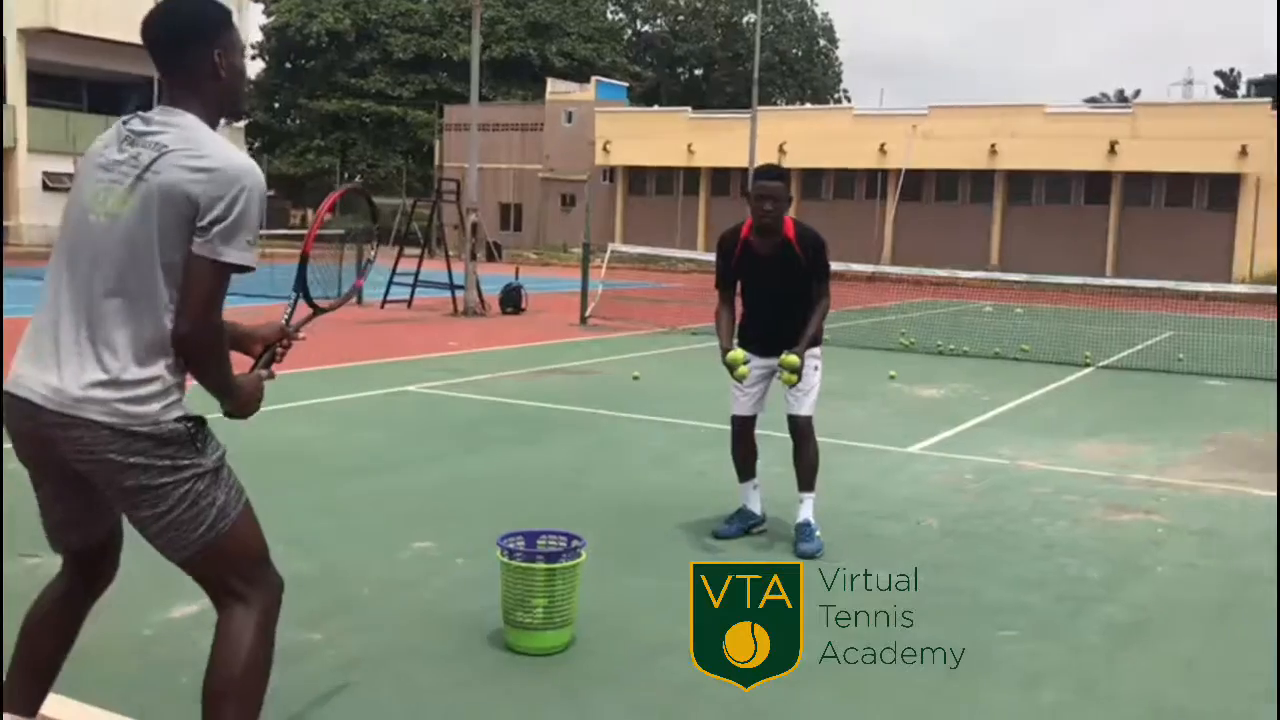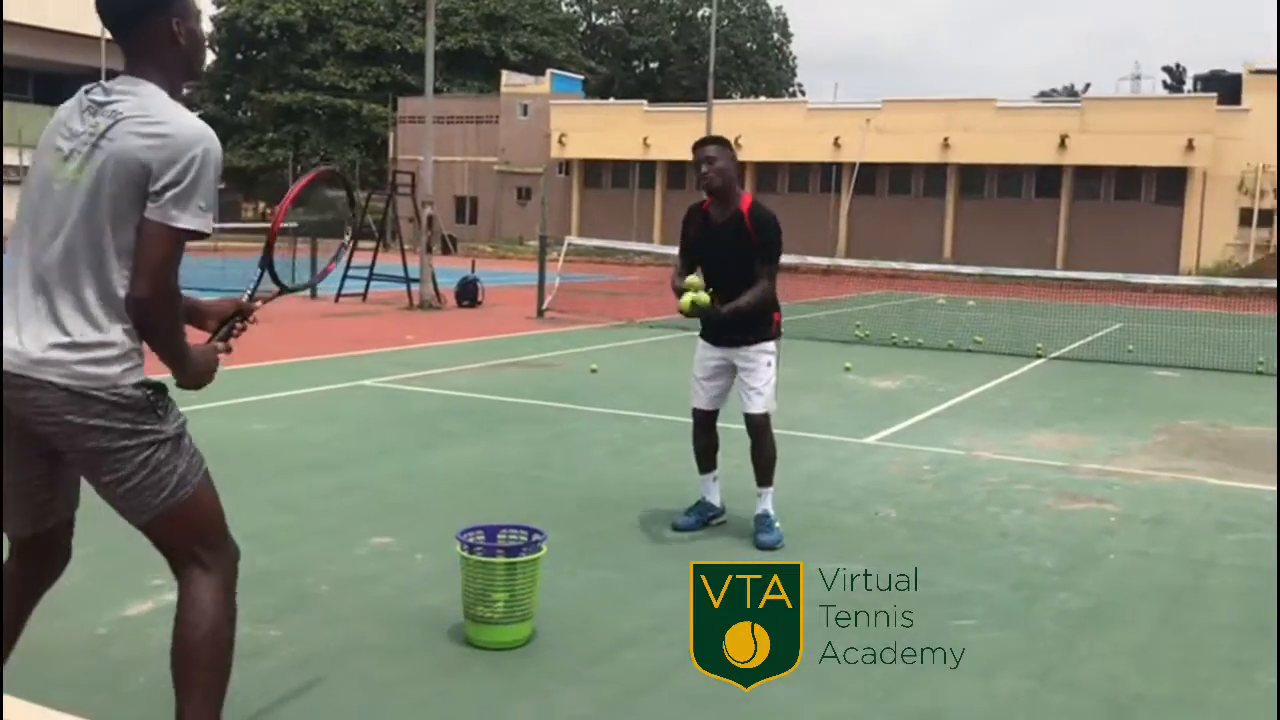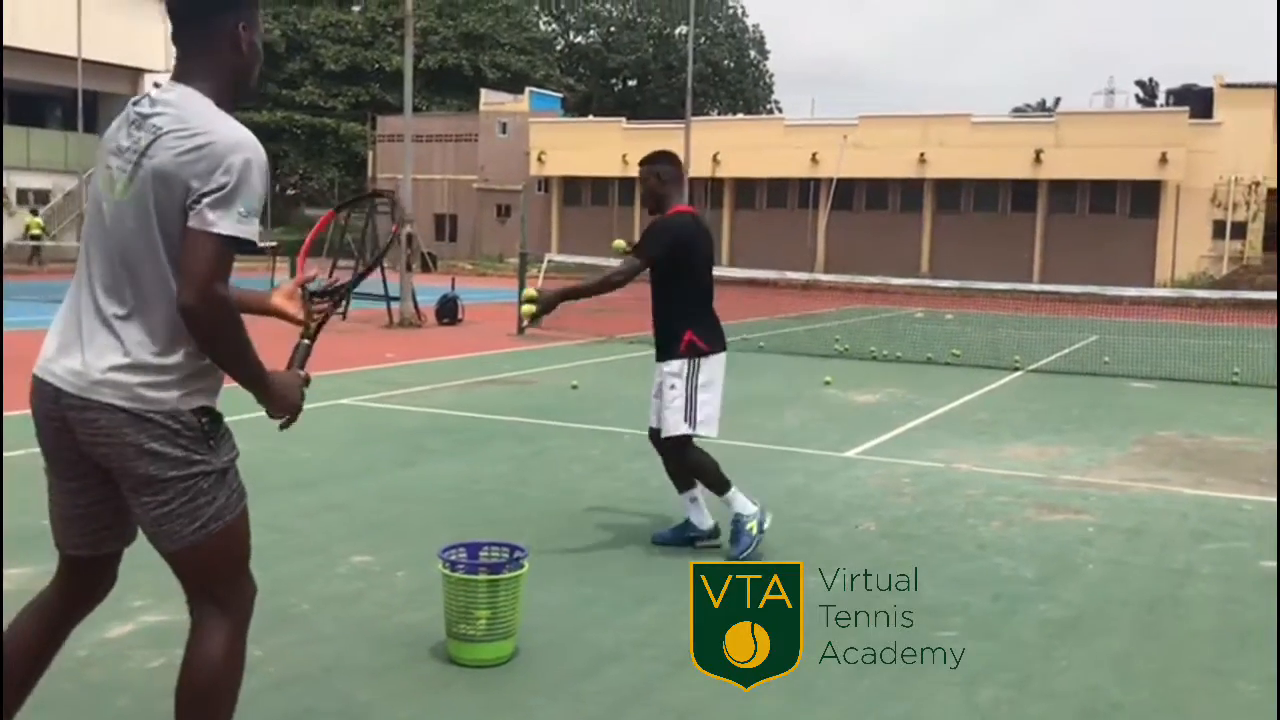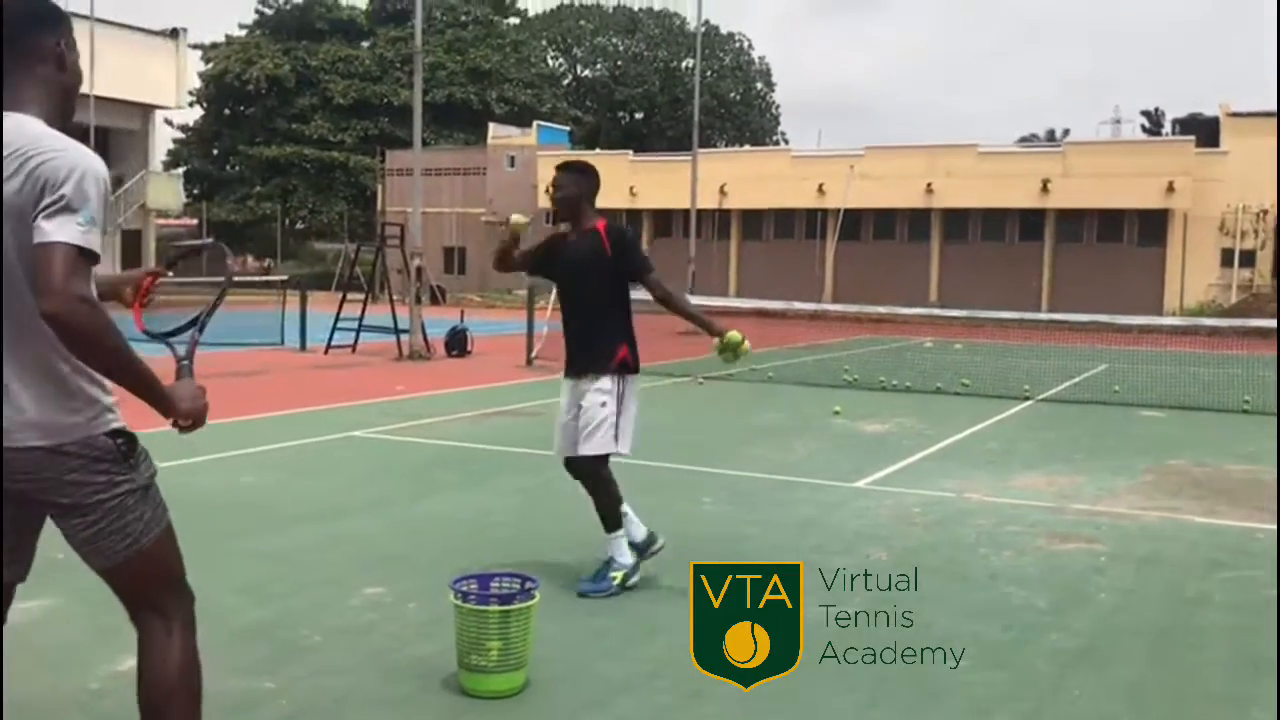
dt=0.7s
person 1, frame 1
left shoulder: (112, 143)
right shoulder: (229, 170)
right elbow: (191, 325)
left wrist: (239, 336)
right wrist: (232, 391)
right hip: (126, 418)
left knee: (88, 566)
right knee: (251, 591)
person 1, frame 2
left shoulder: (75, 113)
right shoulder: (185, 138)
right elbow: (150, 289)
left wrist: (195, 311)
right wrist: (186, 362)
right hip: (87, 383)
right knee: (209, 563)
person 1, frame 3
left shoulder: (131, 122)
right shoulder: (230, 146)
right elbow: (197, 299)
left wrist: (263, 302)
right wrist: (267, 385)
left hip: (62, 387)
right hip: (148, 408)
left knee: (78, 581)
right knee: (225, 601)
person 1, frame 4
right shoulder: (67, 163)
right elbow: (61, 305)
left wrist: (101, 287)
right wrist: (164, 396)
right hip: (69, 439)
right knee: (166, 613)
person 2, frame 1
left shoulder: (808, 242)
right shoulder: (731, 242)
left elbow: (822, 298)
right elbow: (726, 301)
left wrist: (803, 345)
right wrist: (726, 346)
left hip: (799, 345)
right hip: (752, 346)
left knee: (801, 425)
right knee: (741, 423)
left ankle: (806, 518)
right ankle: (751, 508)
person 2, frame 2
left shoulder: (760, 219)
right shoulder: (694, 217)
left elbow: (765, 285)
right elbow: (684, 269)
left wrist: (727, 310)
right wrist: (682, 293)
left hip: (756, 336)
right hip: (712, 336)
left knee: (758, 421)
right knee: (702, 417)
left ankle: (765, 511)
right ankle: (710, 501)
person 2, frame 3
left shoulder: (669, 226)
right shoulder: (690, 225)
left elbow: (620, 277)
left wrist: (560, 295)
right wrist: (639, 253)
left hip: (692, 351)
right hip: (680, 350)
left knee: (679, 442)
right knee: (661, 436)
left ankle: (746, 514)
right ankle: (700, 522)
person 2, frame 4
left shoulder: (615, 239)
right shoulder: (556, 246)
left elbow: (659, 290)
right elbow: (503, 264)
left wrist: (710, 327)
right wrist: (509, 243)
left hip: (610, 370)
right hip: (576, 372)
left knee: (593, 463)
right knee: (573, 462)
left ankle: (624, 561)
right ankle: (638, 535)
